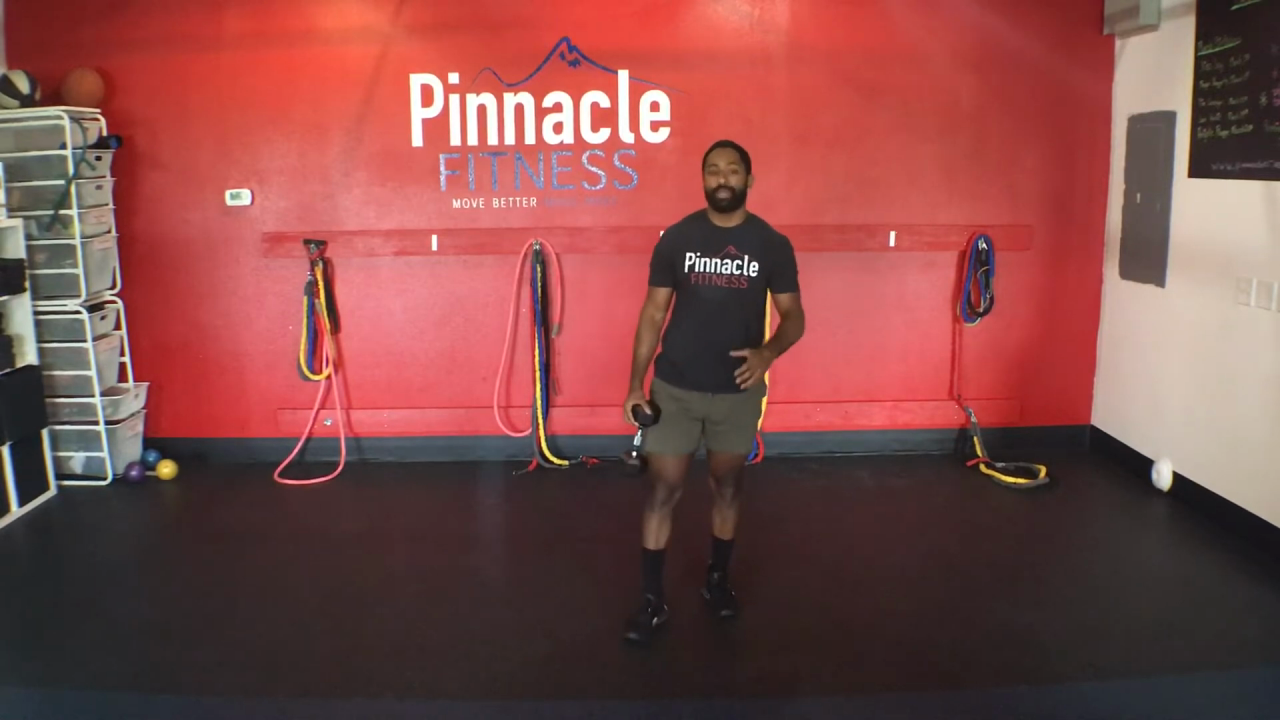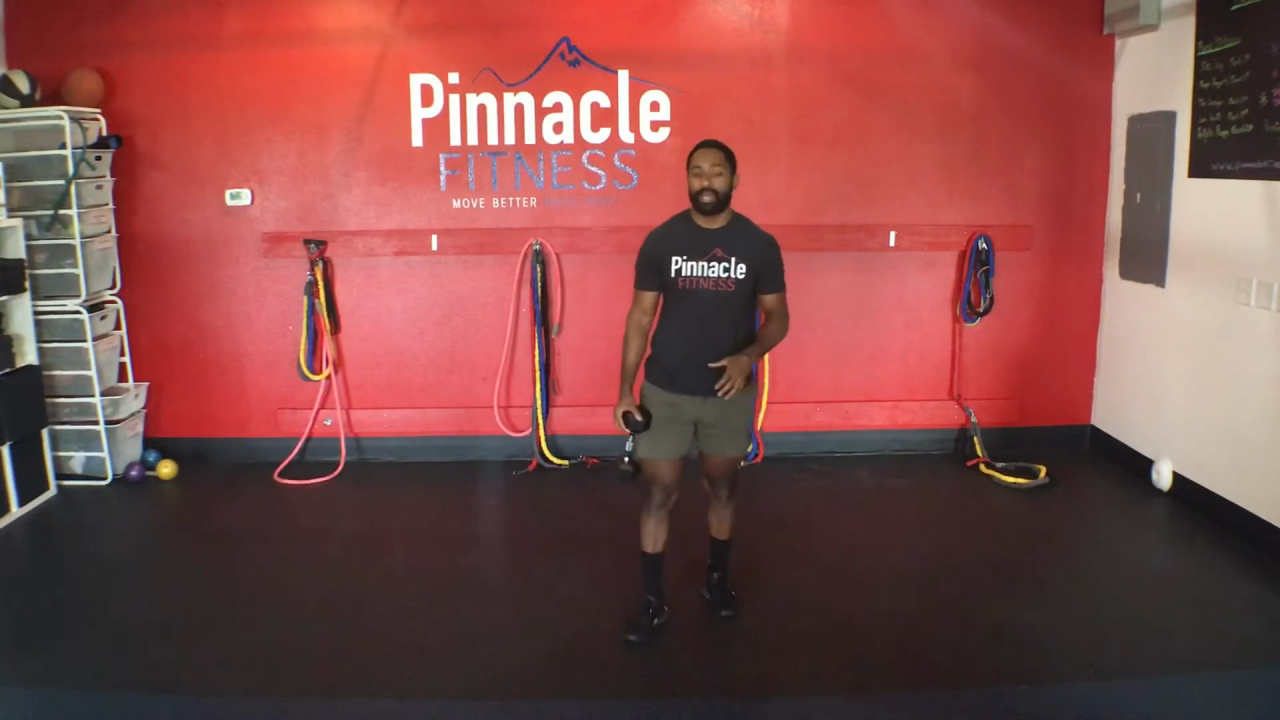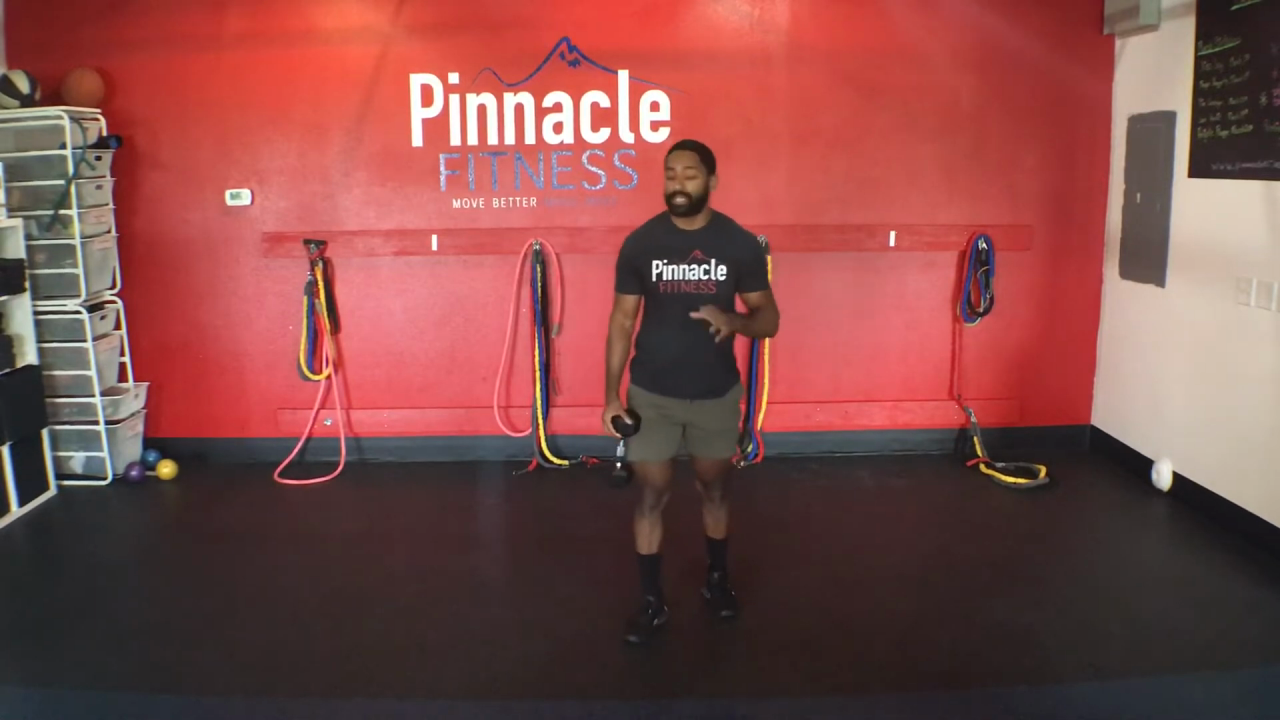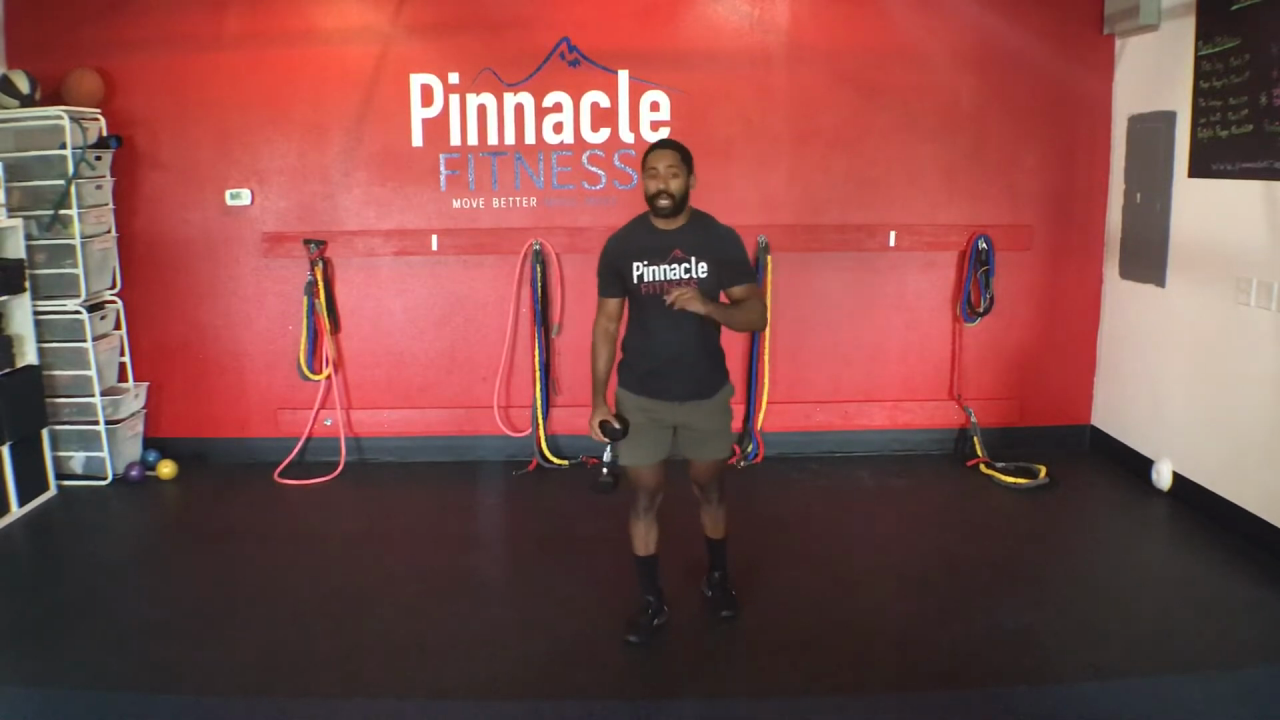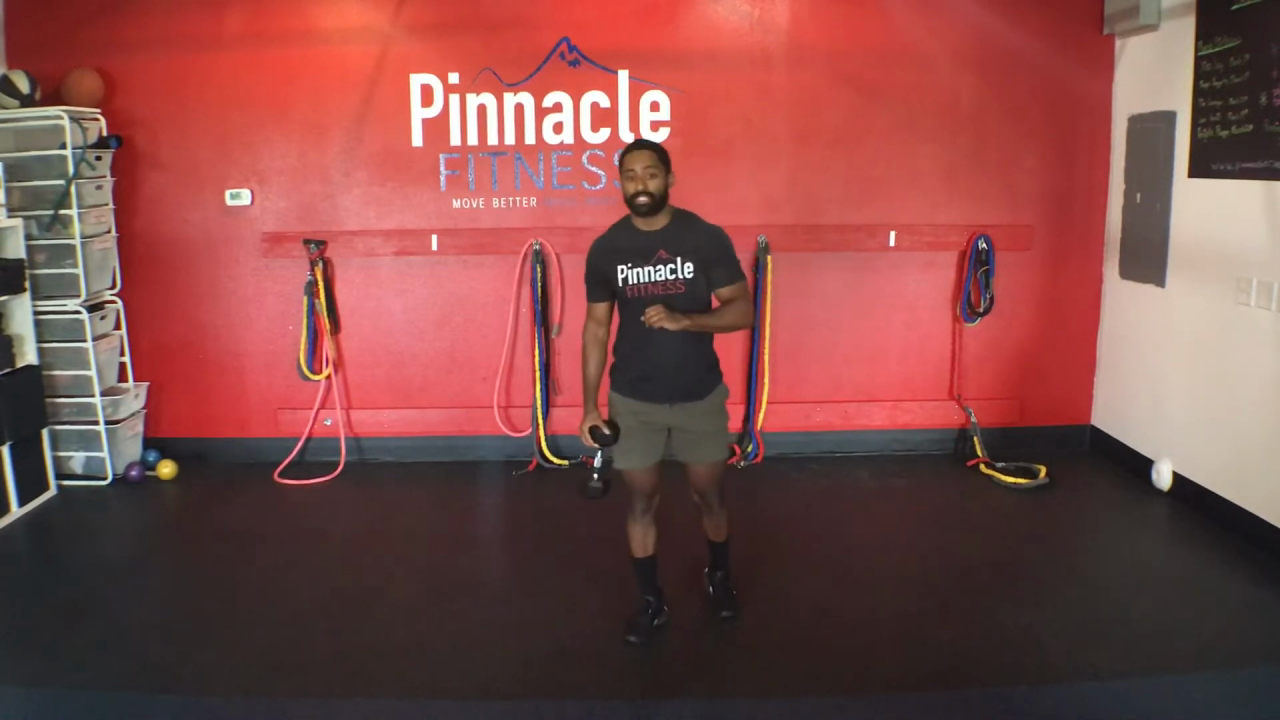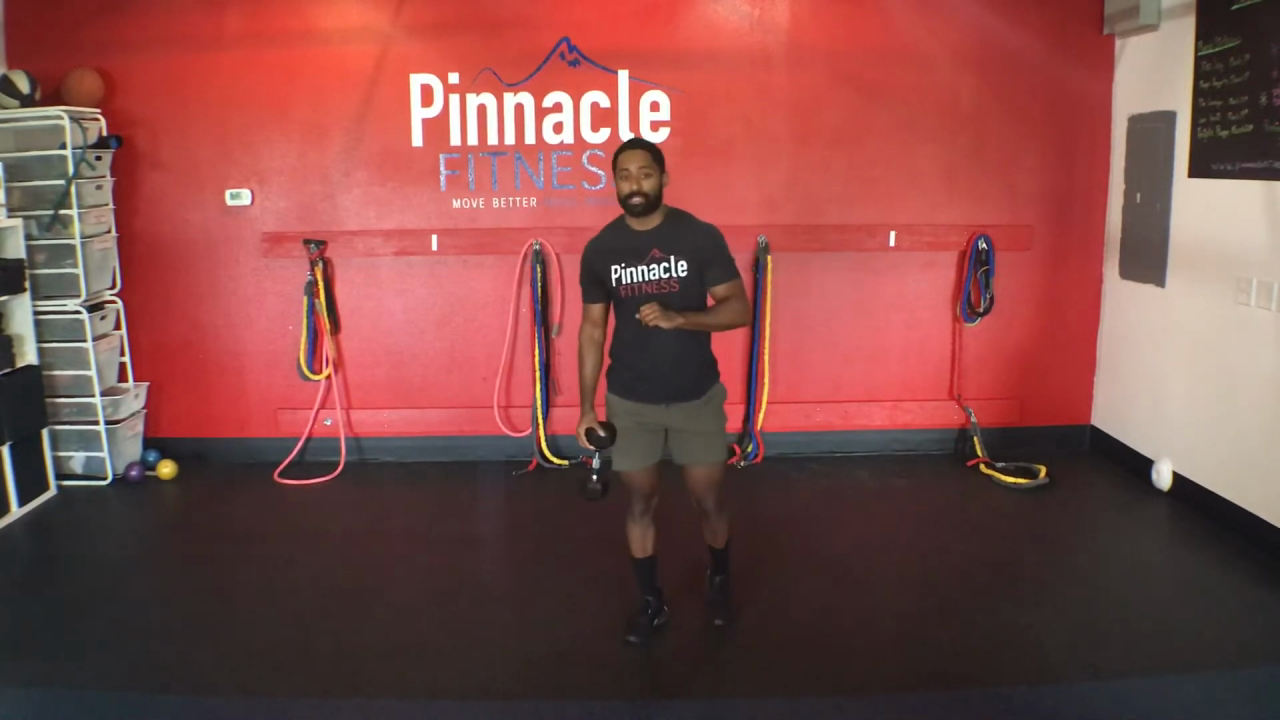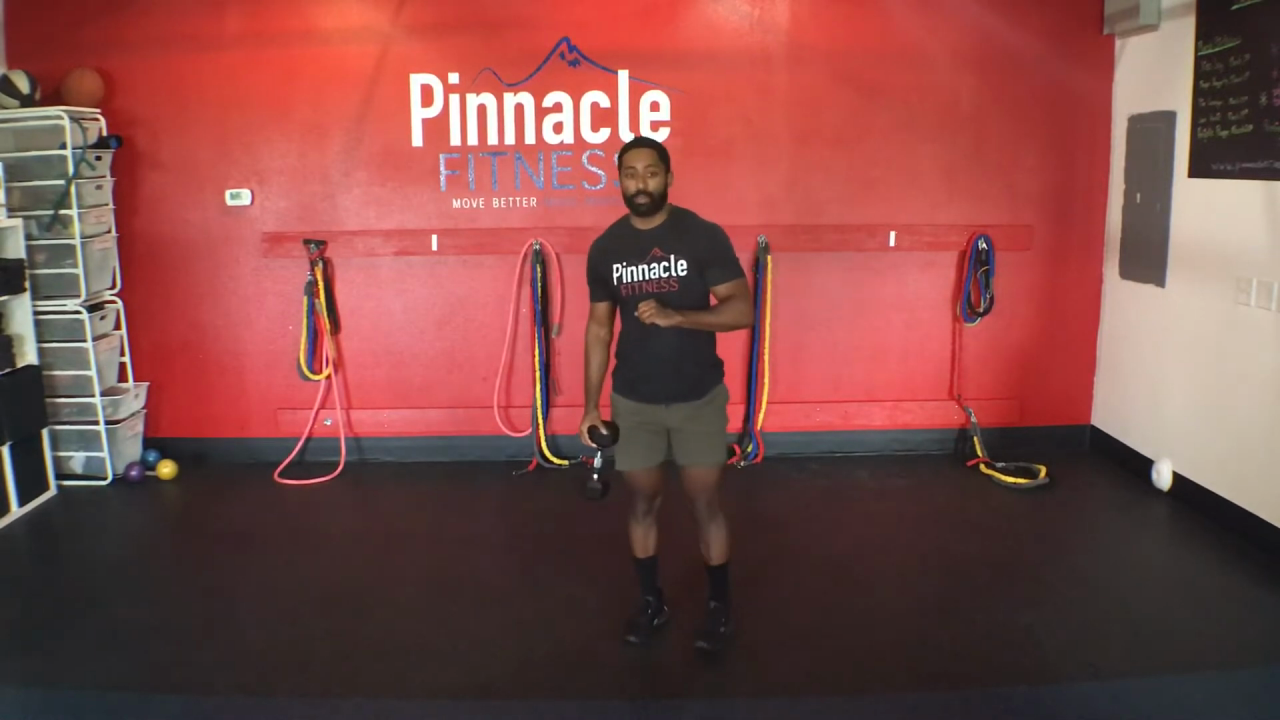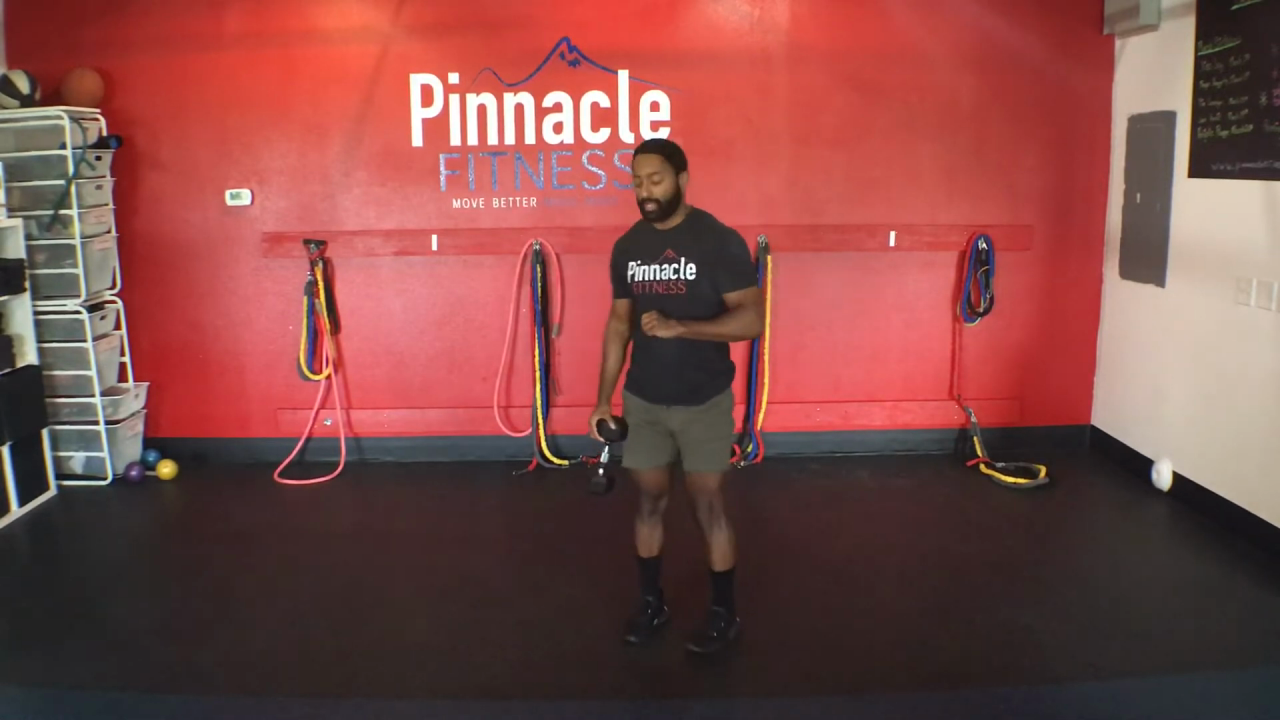
dt=0.2s
person 1, frame 1
left shoulder: (773, 244)
right shoulder: (676, 238)
left elbow: (793, 316)
right elbow: (653, 313)
left wrist: (767, 351)
right wrist: (636, 383)
left hip: (736, 390)
right hip: (675, 387)
left knee: (727, 487)
right knee: (663, 490)
left ankle: (717, 579)
right ankle: (652, 599)
person 1, frame 2
left shoulder: (759, 245)
right shoulder: (661, 241)
left elbow: (777, 318)
right elbow: (640, 317)
left wrist: (747, 356)
right wrist: (626, 389)
left hip: (728, 393)
right hip: (665, 391)
left knee: (721, 488)
right knee: (660, 494)
left ankle: (717, 578)
right ankle: (653, 600)
person 1, frame 3
left shoulder: (740, 244)
right shoulder: (640, 243)
left elbow: (769, 318)
right elbow: (622, 320)
left wrist: (733, 322)
right wrist: (612, 394)
left hip: (717, 393)
right hip: (652, 394)
left knee: (713, 489)
right knee: (651, 496)
left ankle: (717, 577)
right ankle: (652, 600)
person 1, frame 4
left shoulder: (721, 240)
right shoulder: (620, 245)
left elbow: (755, 313)
right elbow: (607, 323)
left wrist: (706, 306)
right wrist: (599, 399)
left hip: (706, 393)
right hip: (640, 396)
left knee: (709, 489)
right knee: (645, 498)
left ankle: (717, 575)
right ankle: (651, 600)
person 1, frame 5
left shoulder: (707, 238)
right shoulder: (605, 249)
left elbow: (743, 311)
right elbow: (596, 327)
left wrist: (683, 320)
right wrist: (590, 405)
left hip: (700, 395)
right hip: (633, 399)
left knee: (709, 493)
right knee: (642, 500)
left ankle: (719, 573)
right ankle: (651, 601)
person 1, frame 6
left shoulder: (701, 237)
right shoulder: (599, 250)
left elbow: (739, 309)
right elbow: (592, 329)
left wrist: (677, 318)
right wrist: (587, 407)
left hip: (697, 396)
right hip: (630, 399)
left knee: (708, 500)
right knee: (640, 502)
left ankle: (719, 577)
right ankle: (651, 601)
person 1, frame 7
left shoulder: (704, 237)
right shoulder: (605, 248)
left elbow: (742, 310)
right elbow: (599, 327)
left wrist: (674, 315)
right wrist: (591, 405)
left hip: (698, 397)
right hip: (633, 400)
left knee: (705, 502)
right knee: (643, 501)
left ankle: (720, 603)
right ankle: (651, 602)
person 1, frame 8
left shoulder: (720, 243)
right shoulder: (627, 246)
left elbow: (751, 320)
right elbow: (618, 324)
left wrist: (678, 326)
right wrist: (603, 399)
left hip: (704, 401)
right hip: (643, 399)
left knee: (707, 506)
right knee: (650, 501)
left ankle: (724, 612)
right ankle: (652, 602)
